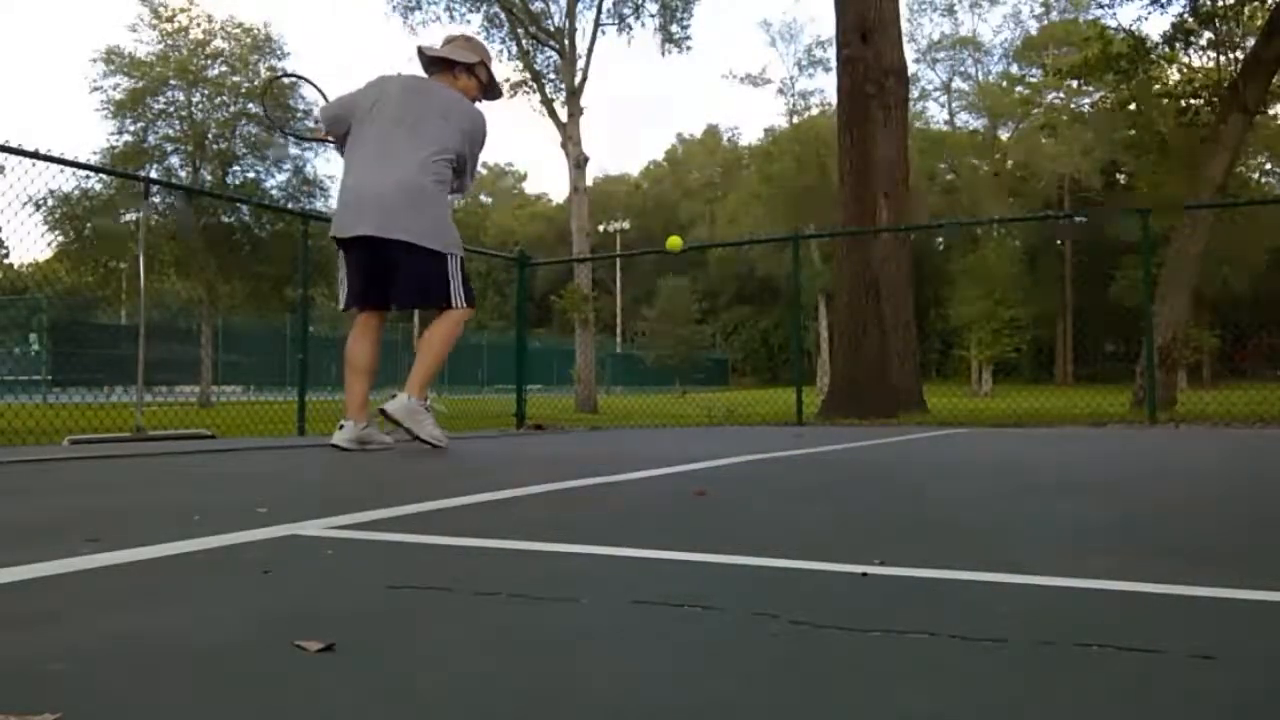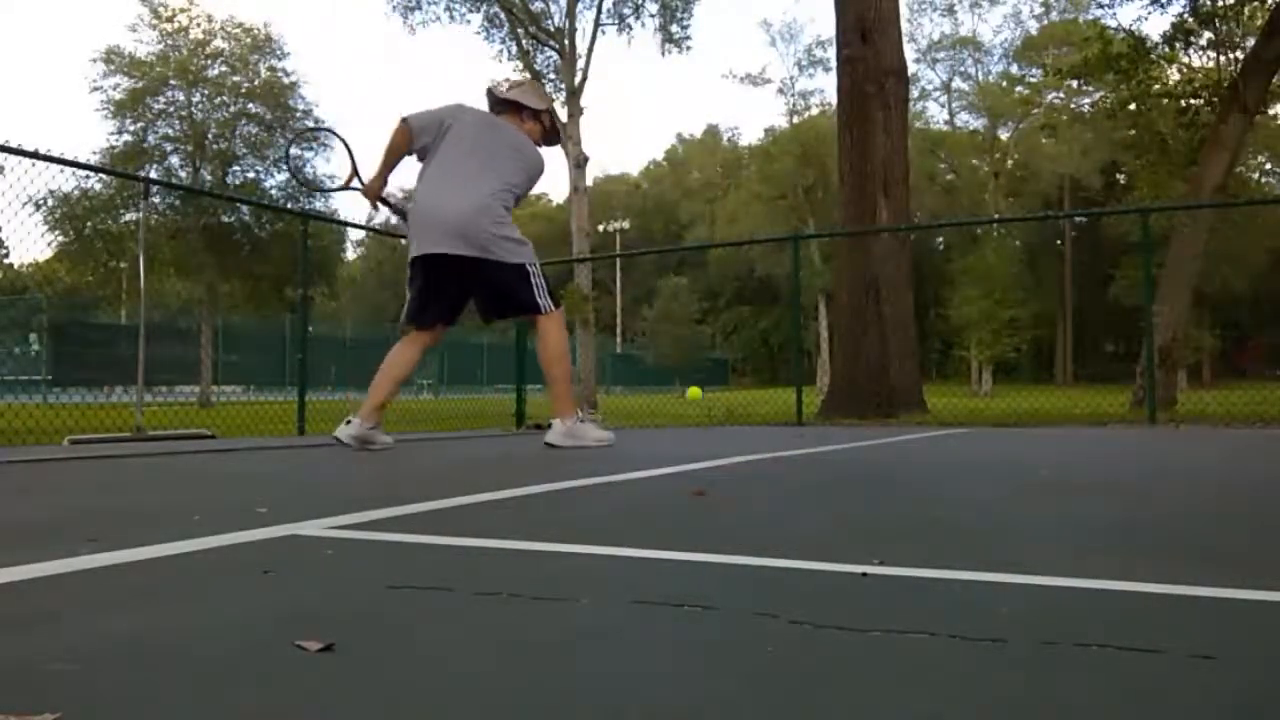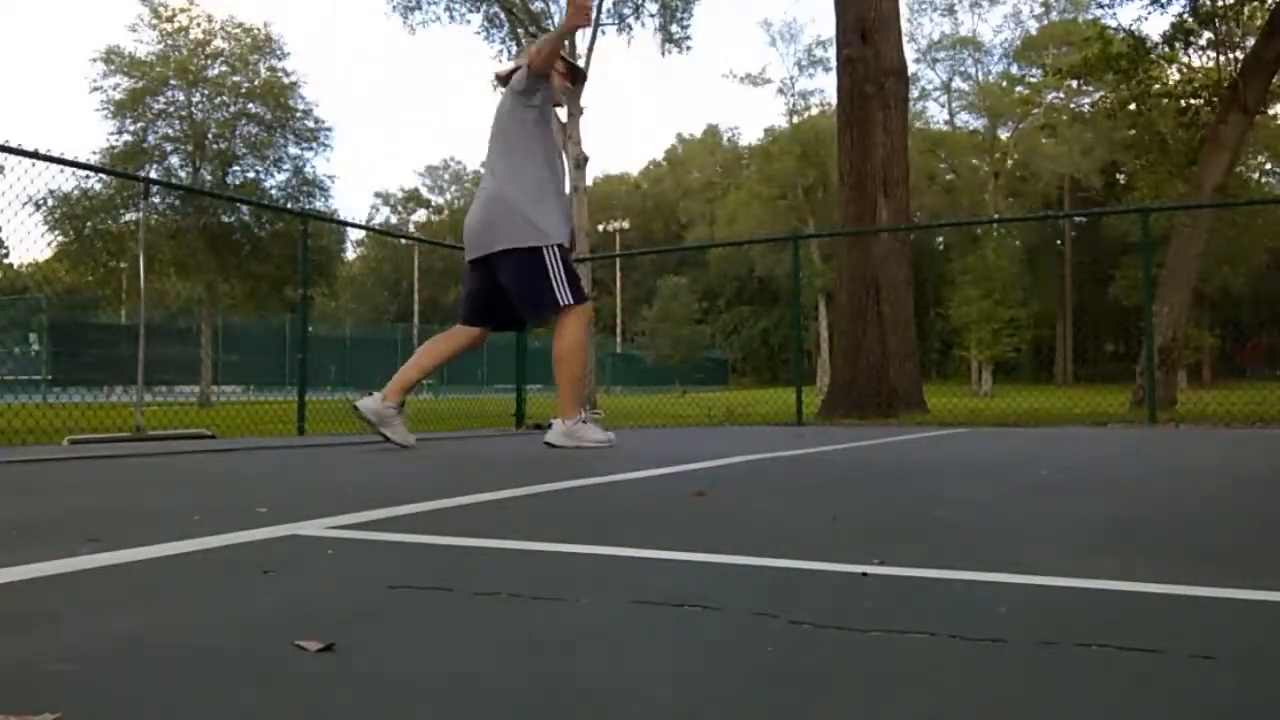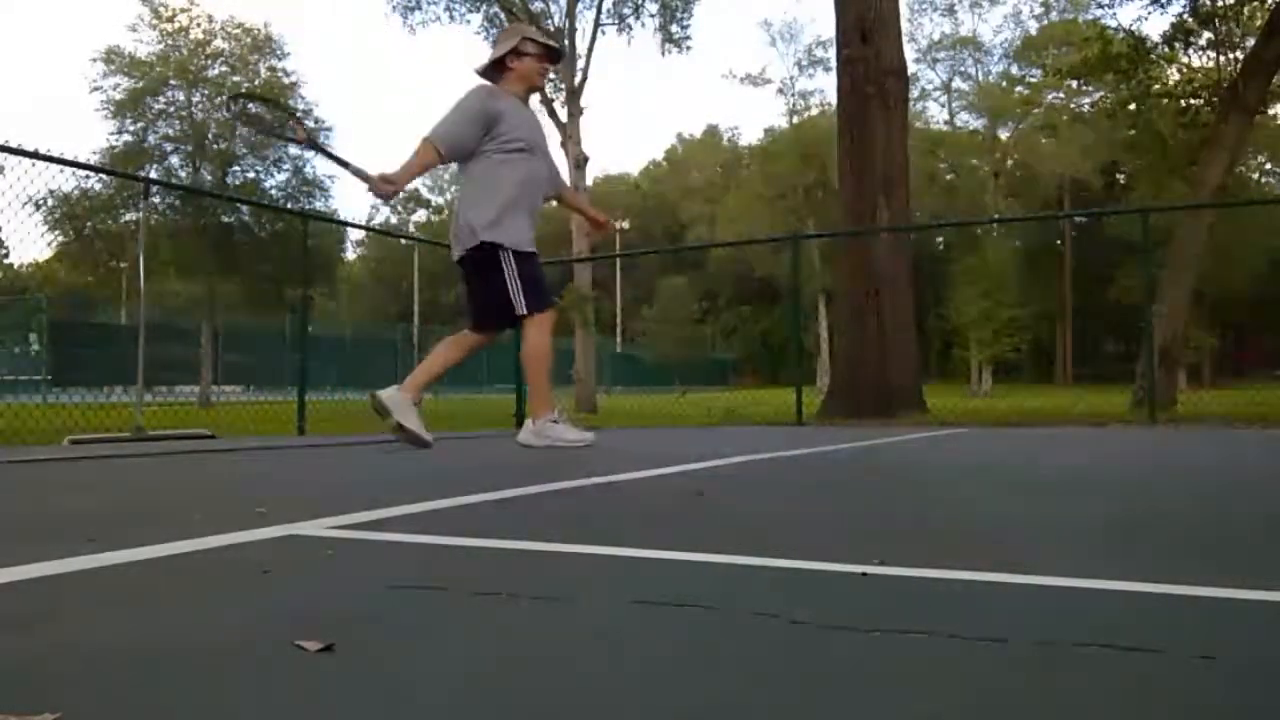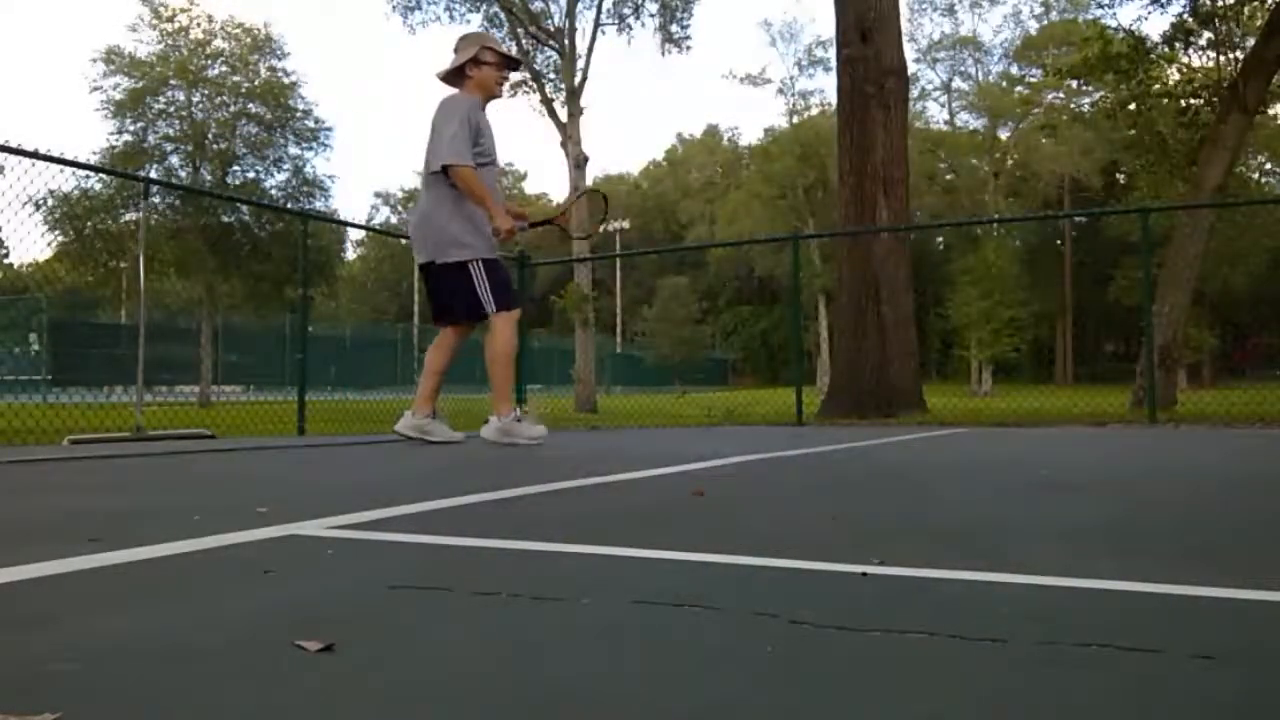
dt=0.4s
person 1, frame 1
left shoulder: (387, 86)
right shoulder: (471, 118)
left elbow: (331, 120)
right elbow: (458, 183)
left wrist: (353, 144)
left hip: (357, 213)
right hip: (419, 215)
left knee: (368, 315)
right knee: (454, 311)
left ankle: (354, 420)
right ankle: (411, 397)
person 1, frame 2
left shoulder: (461, 116)
right shoulder: (531, 157)
left elbow: (410, 127)
left wrist: (380, 178)
left hip: (431, 235)
right hip: (487, 234)
left knee: (421, 335)
right knee: (549, 317)
left ankle: (363, 420)
right ankle: (567, 420)
person 1, frame 3
left shoulder: (527, 115)
right shoulder: (527, 91)
right elbow: (542, 60)
left hip: (488, 231)
right hip: (522, 229)
left knee: (469, 329)
right knee: (574, 312)
left ankle: (386, 401)
right ankle: (570, 421)
person 1, frame 4
left shoulder: (527, 118)
right shoulder: (486, 99)
left elbow: (549, 179)
right elbow: (440, 143)
left wrist: (588, 210)
right wrist: (402, 176)
left hip: (504, 236)
right hip: (491, 234)
left knee: (480, 331)
right knee: (540, 315)
left ankle: (403, 394)
right ankle: (542, 420)
person 1, frame 5
left shoulder: (465, 111)
right shoulder: (462, 106)
right elbow: (457, 166)
left wrist: (498, 209)
right wrist: (498, 212)
left hip: (437, 238)
right hip: (457, 237)
left knee: (457, 325)
right knee: (505, 315)
left ankle: (421, 414)
right ankle: (505, 417)
